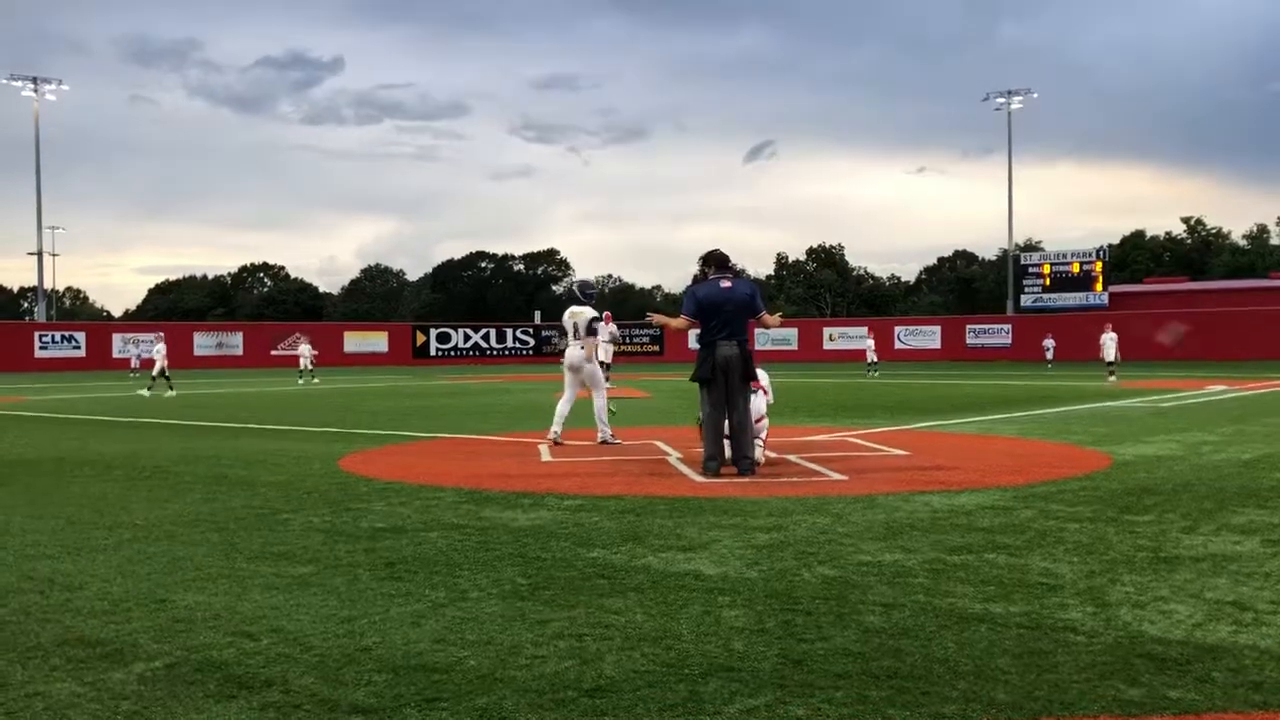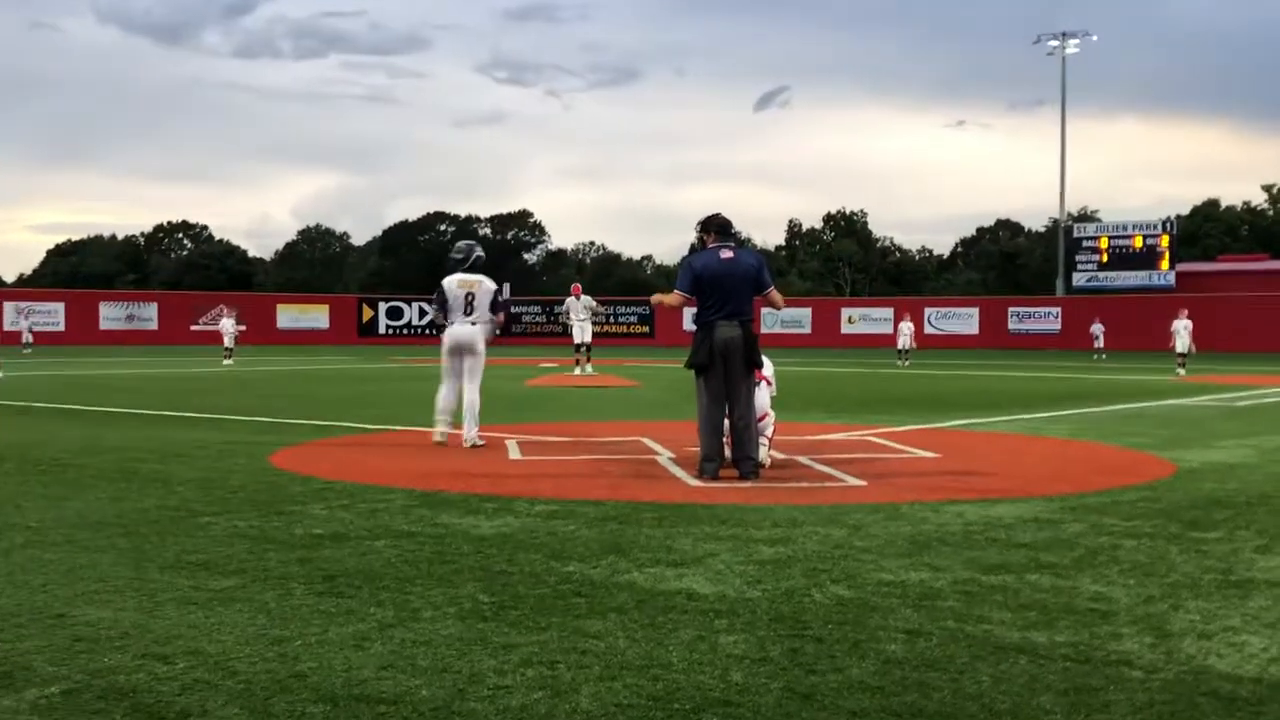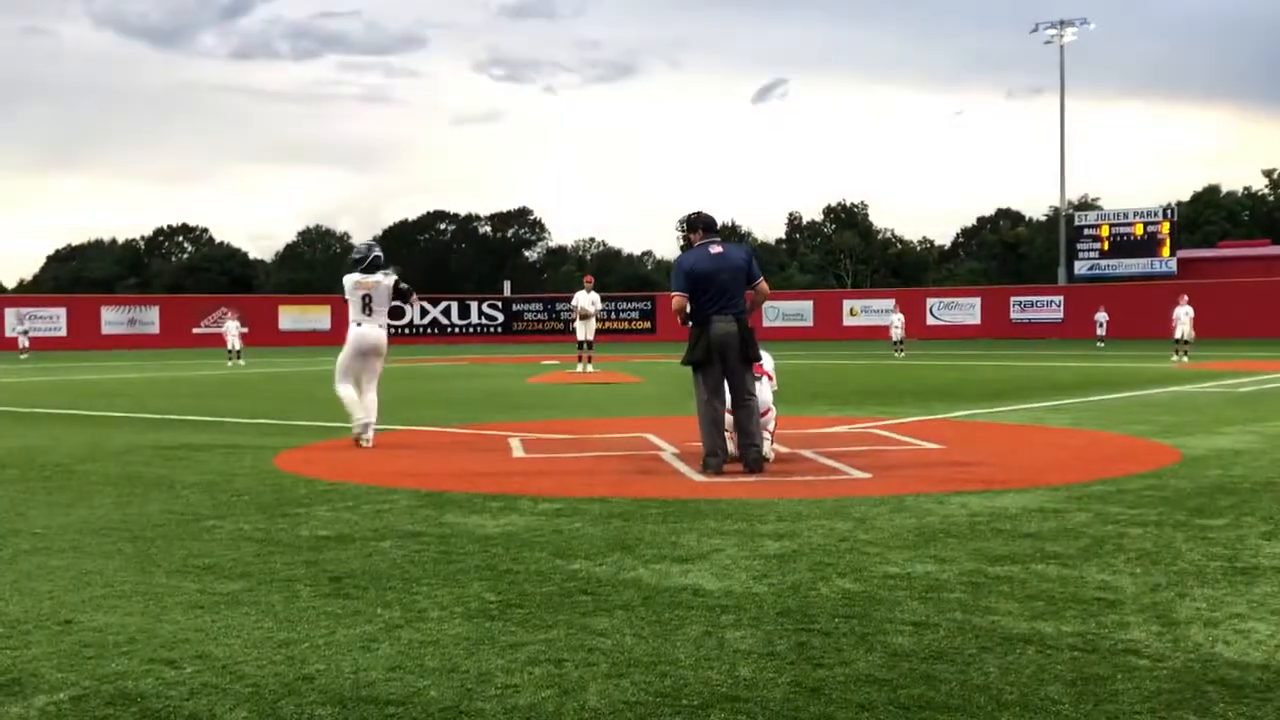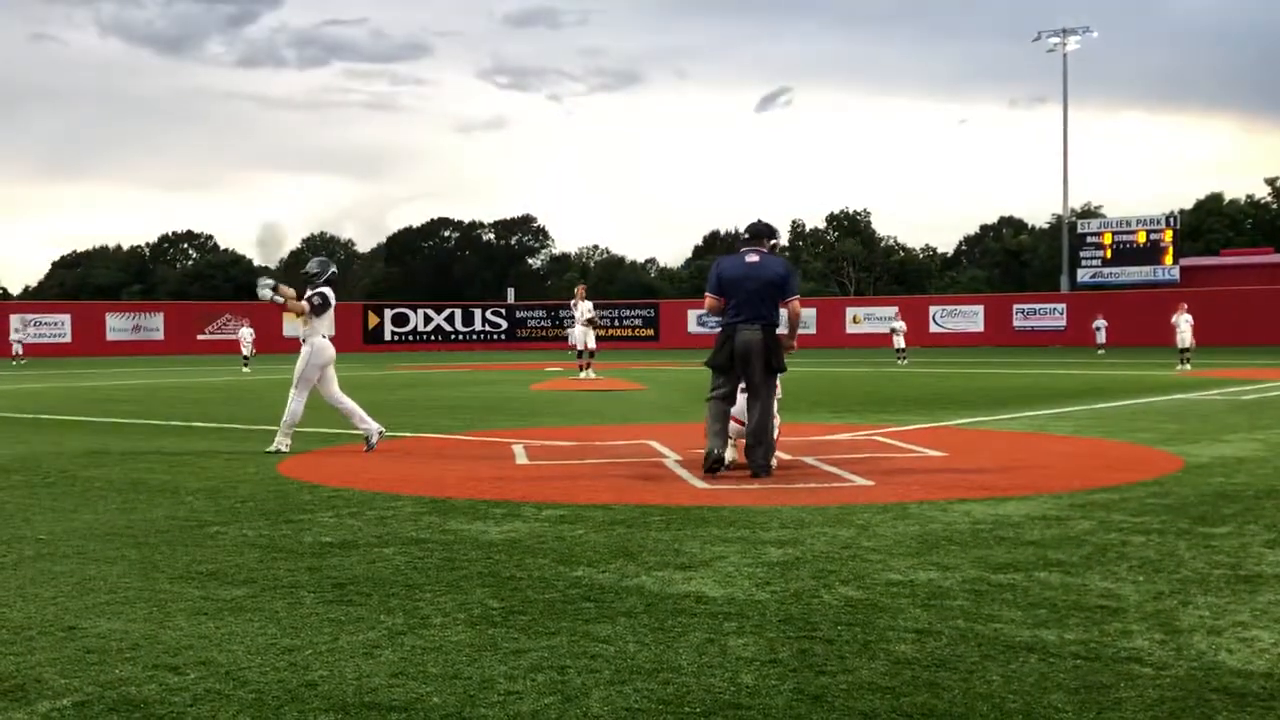
dt=1s
person 1, frame 1
left shoulder: (697, 290)
right shoulder: (748, 287)
left elbow: (683, 324)
right elbow: (766, 322)
left wrist: (663, 320)
right wrist: (775, 321)
left hip: (712, 355)
right hip: (738, 353)
left knee: (712, 410)
right knee: (740, 410)
left ankle: (712, 463)
right ankle: (745, 463)
person 1, frame 2
left shoulder: (695, 261)
right shoulder: (754, 258)
left elbow: (678, 301)
right elbow: (774, 300)
left wrist: (659, 298)
right wrist: (782, 303)
left hip: (710, 337)
right hip: (741, 336)
left knee: (710, 404)
right knee: (743, 403)
left ankle: (710, 465)
right ankle: (748, 465)
person 1, frame 3
left shoulder: (686, 260)
right shoulder: (742, 252)
left elbow: (678, 305)
right elbow: (763, 291)
left wrist: (684, 318)
left hip: (706, 334)
right hip: (737, 330)
left knee: (710, 399)
right knee: (745, 396)
left ankle: (714, 460)
right ankle: (752, 458)
person 1, frame 4
left shoulder: (722, 264)
right shoulder: (781, 266)
left elbow: (710, 306)
right elbow: (794, 310)
right wrist: (791, 338)
left hip: (731, 339)
right hip: (764, 340)
left knee: (720, 397)
right knee: (762, 404)
left ankle: (715, 450)
right ankle: (760, 463)
person 2, frame 1
left shoulder: (567, 313)
right shoulder: (591, 314)
left elbow: (564, 338)
right elbow: (590, 338)
right wrist: (589, 362)
left hip: (570, 354)
right hip: (585, 355)
left knee: (568, 395)
right knee: (599, 394)
left ankle: (555, 432)
right ankle: (604, 434)
person 2, frame 2
left shoulder: (448, 282)
right shoulder: (489, 284)
left elbow: (438, 312)
right elbow: (499, 317)
right wrist: (490, 329)
left hip: (452, 333)
right hip: (475, 334)
left knee: (448, 383)
right knee: (471, 386)
left ankle: (442, 429)
right ankle: (470, 435)
person 2, frame 3
left shoulder: (349, 279)
right shoulder: (388, 280)
right elbow: (413, 299)
left hip: (358, 334)
right hip: (380, 336)
left knee: (343, 383)
right knee: (370, 387)
left ankle: (360, 421)
right ankle: (367, 435)
person 2, frame 4
left shoulder: (324, 293)
right shoulder: (313, 292)
left elbow: (300, 309)
right elbow: (293, 296)
left wrist: (274, 299)
right wrist: (273, 286)
left hip: (316, 347)
right hip: (320, 349)
left knee: (298, 395)
right knee: (334, 395)
left ankle: (282, 441)
right ankle: (372, 430)
